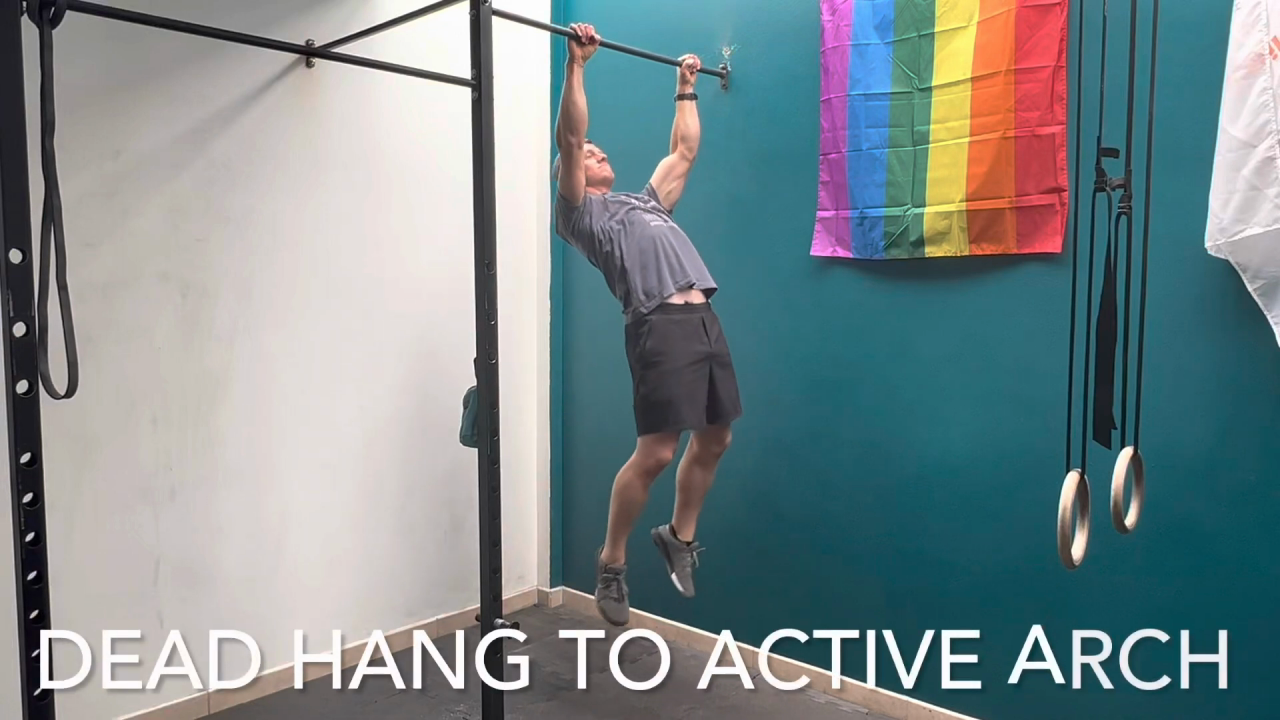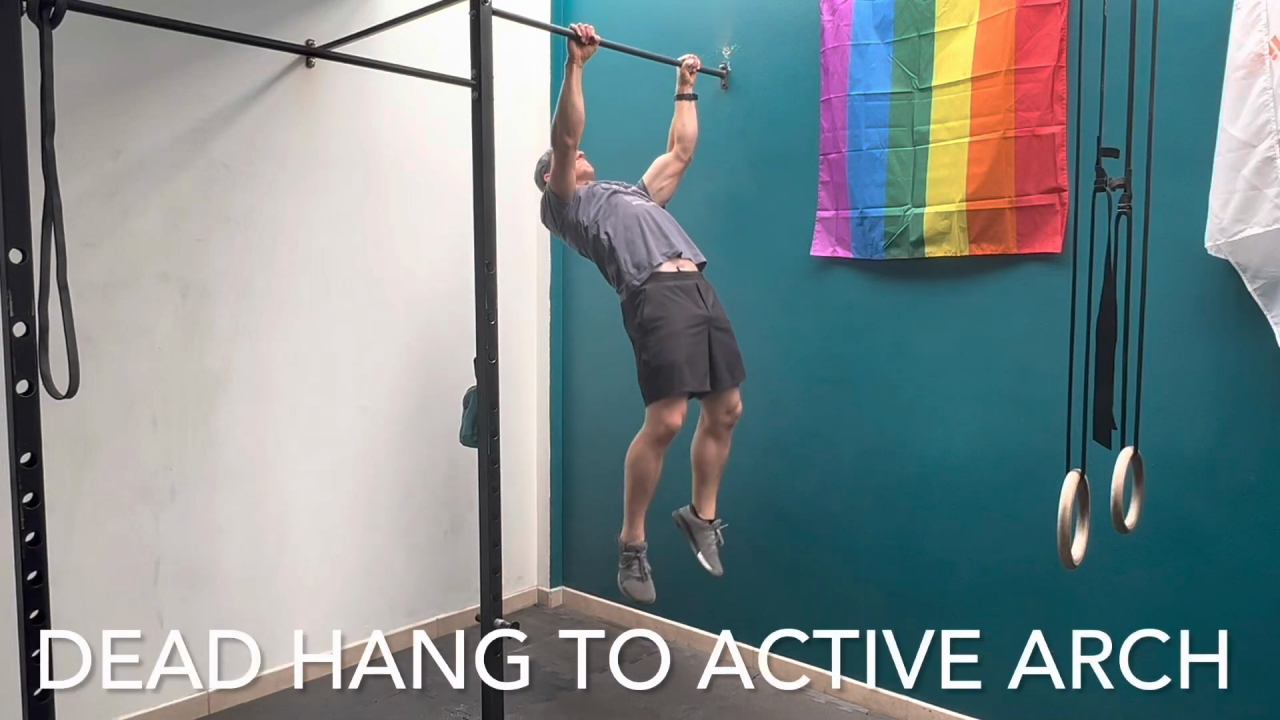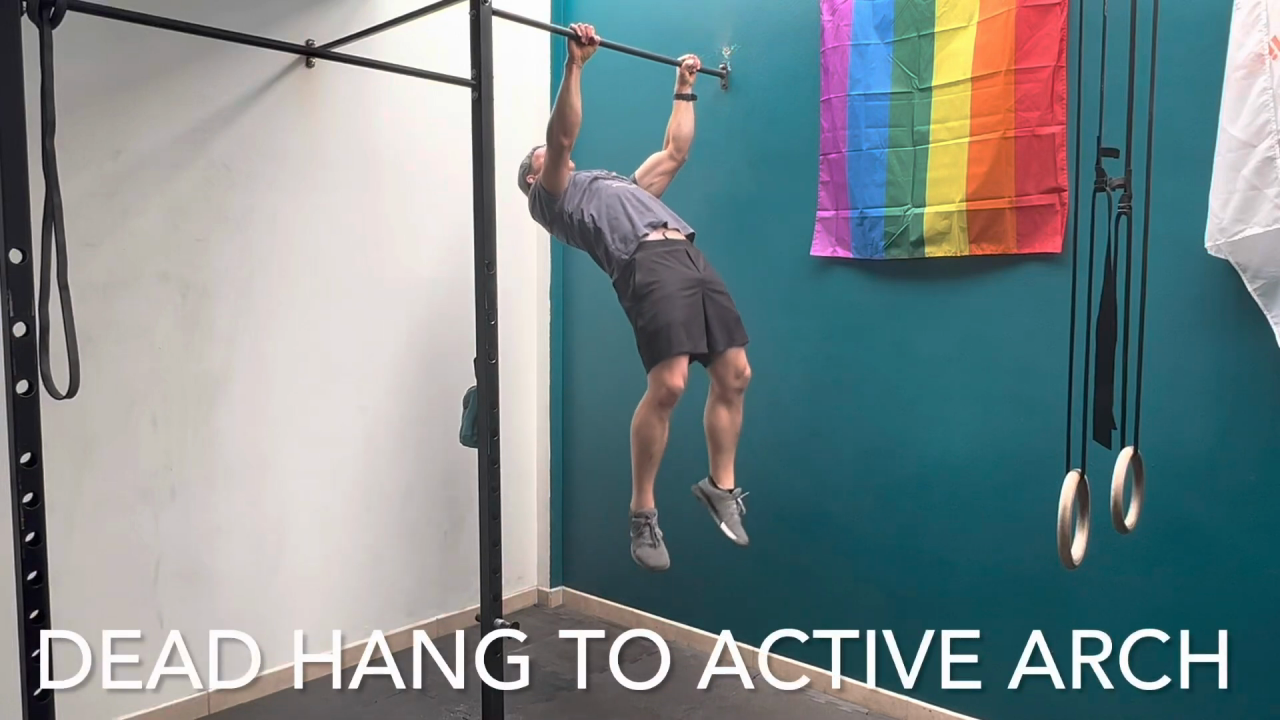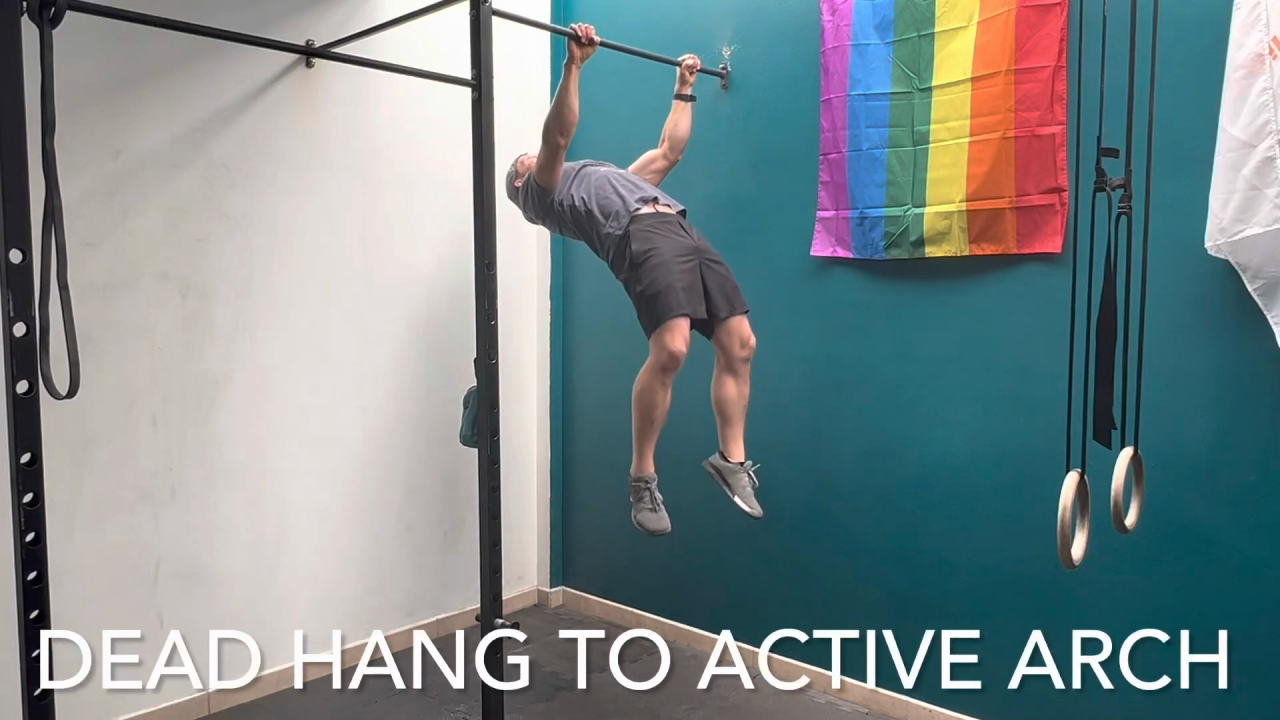
dt=0.2s
person 1, frame 1
left shoulder: (643, 200)
right shoulder: (579, 212)
left elbow: (684, 150)
right elbow: (568, 139)
left wrist: (686, 88)
right wrist: (576, 63)
left hip: (705, 320)
right hip: (660, 326)
left knee: (714, 441)
right knee: (655, 452)
left ankle: (680, 537)
right ankle: (610, 564)
person 1, frame 2
left shoulder: (632, 192)
right shoulder: (564, 206)
left elbow: (680, 151)
right elbow: (564, 138)
left wrist: (685, 88)
right wrist: (576, 64)
left hip: (699, 290)
right hip: (655, 296)
left knee: (725, 411)
right knee: (665, 422)
left ankle: (702, 516)
right ankle: (632, 544)
person 1, frame 3
left shoulder: (619, 183)
right shoulder: (551, 199)
left elbow: (674, 151)
right elbow: (560, 137)
left wrist: (684, 87)
right wrist: (574, 63)
left hip: (691, 259)
right hip: (648, 264)
left knee: (734, 376)
right knee: (668, 385)
left ankle: (721, 486)
right ankle: (642, 511)
person 1, frame 4
left shoulder: (602, 176)
right shoulder: (543, 196)
left elbow: (668, 152)
right elbow: (558, 136)
left wrist: (684, 88)
right wrist: (573, 63)
left hip: (685, 233)
right hip: (642, 237)
left knee: (739, 346)
right knee: (670, 350)
left ankle: (732, 460)
right ankle: (642, 477)
